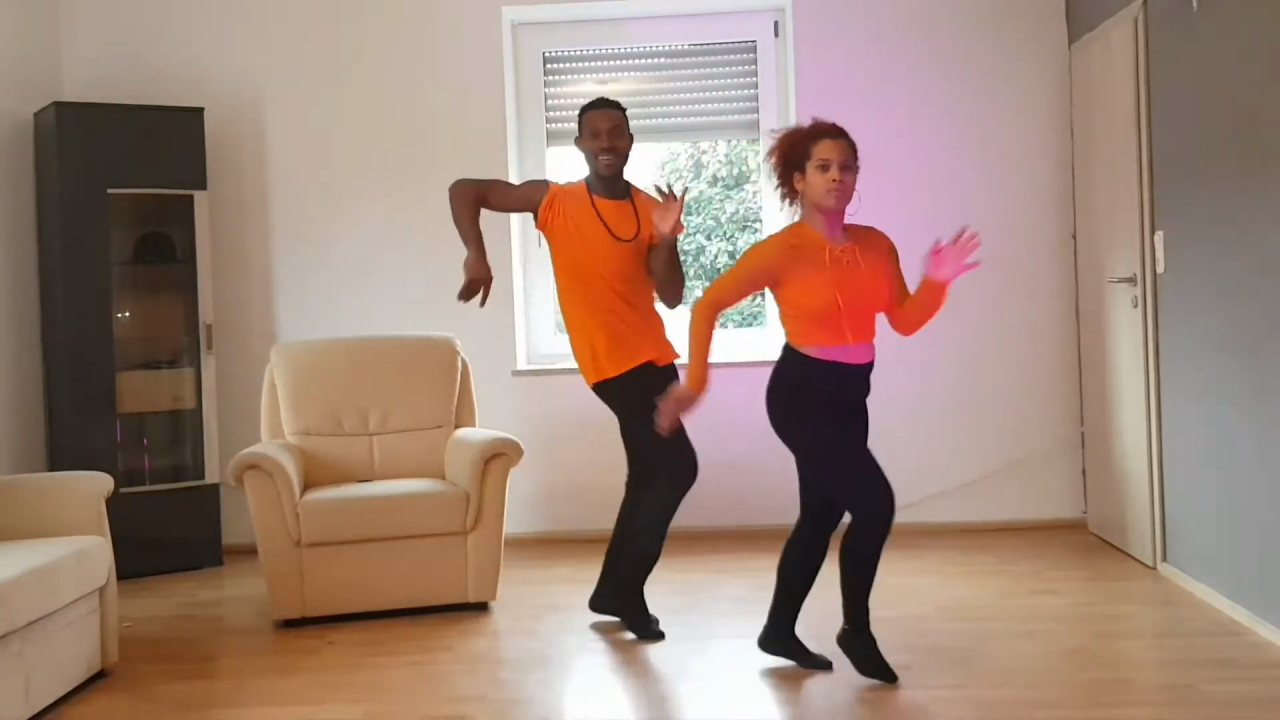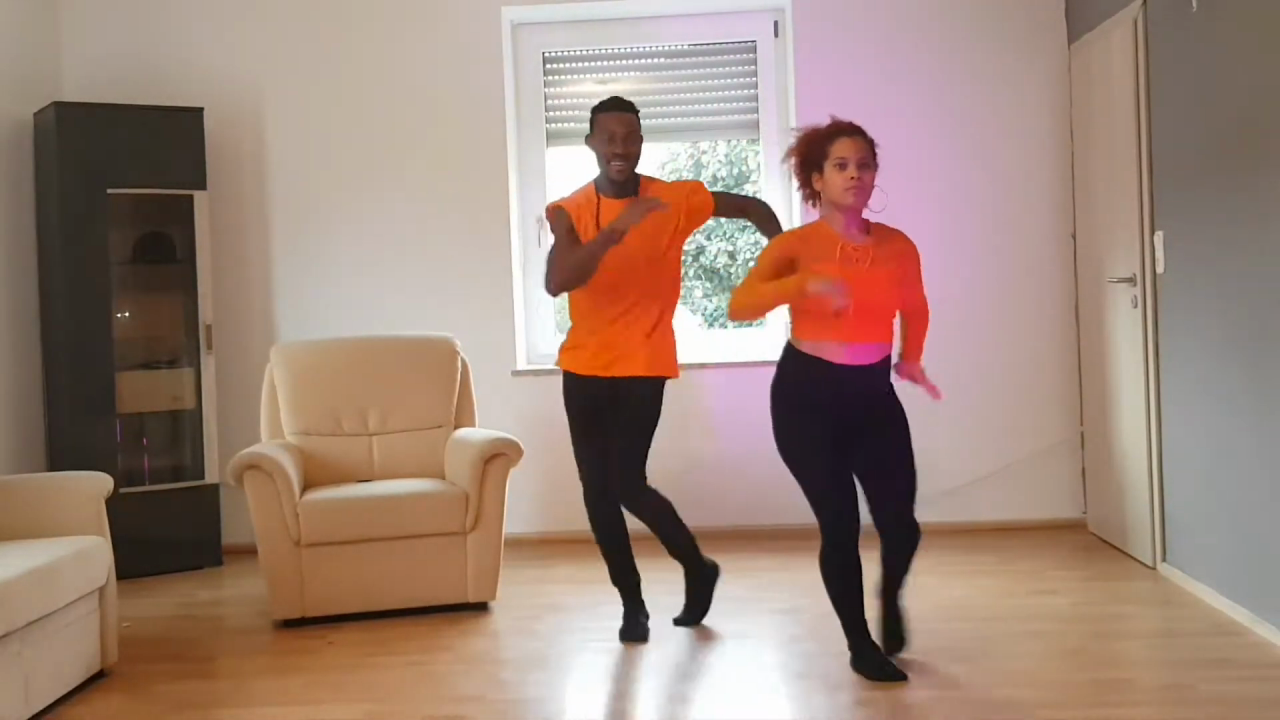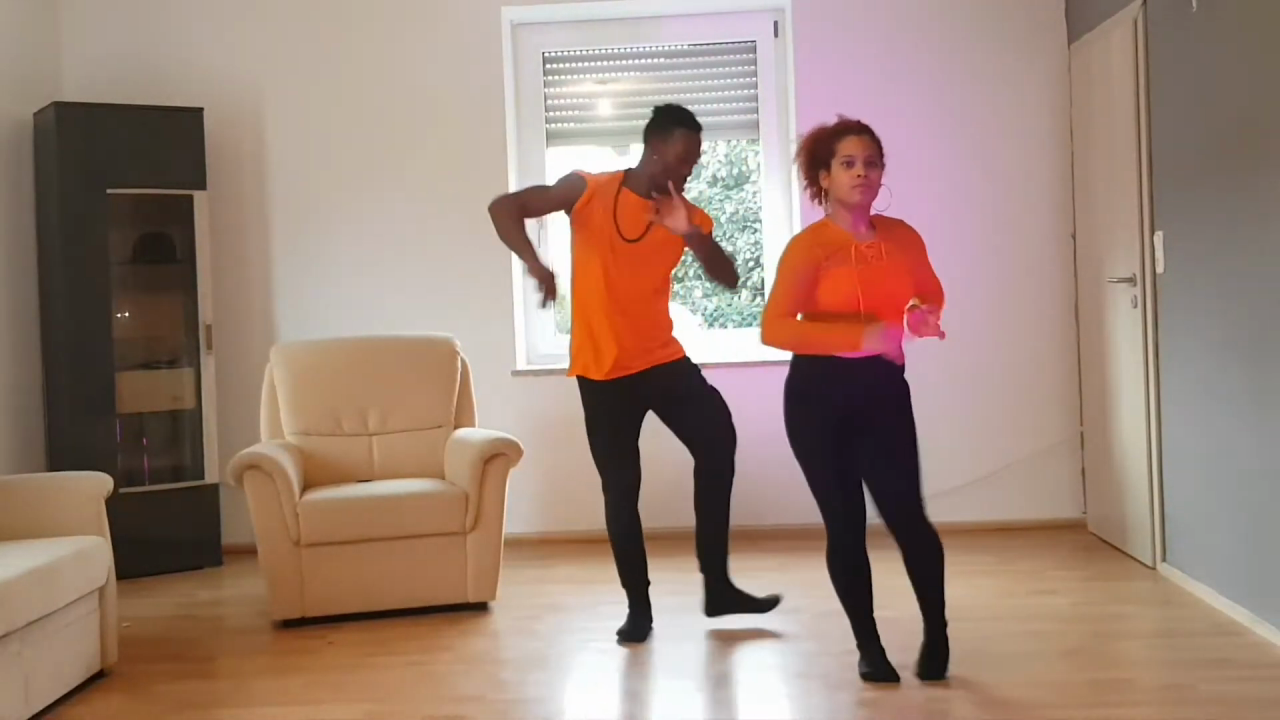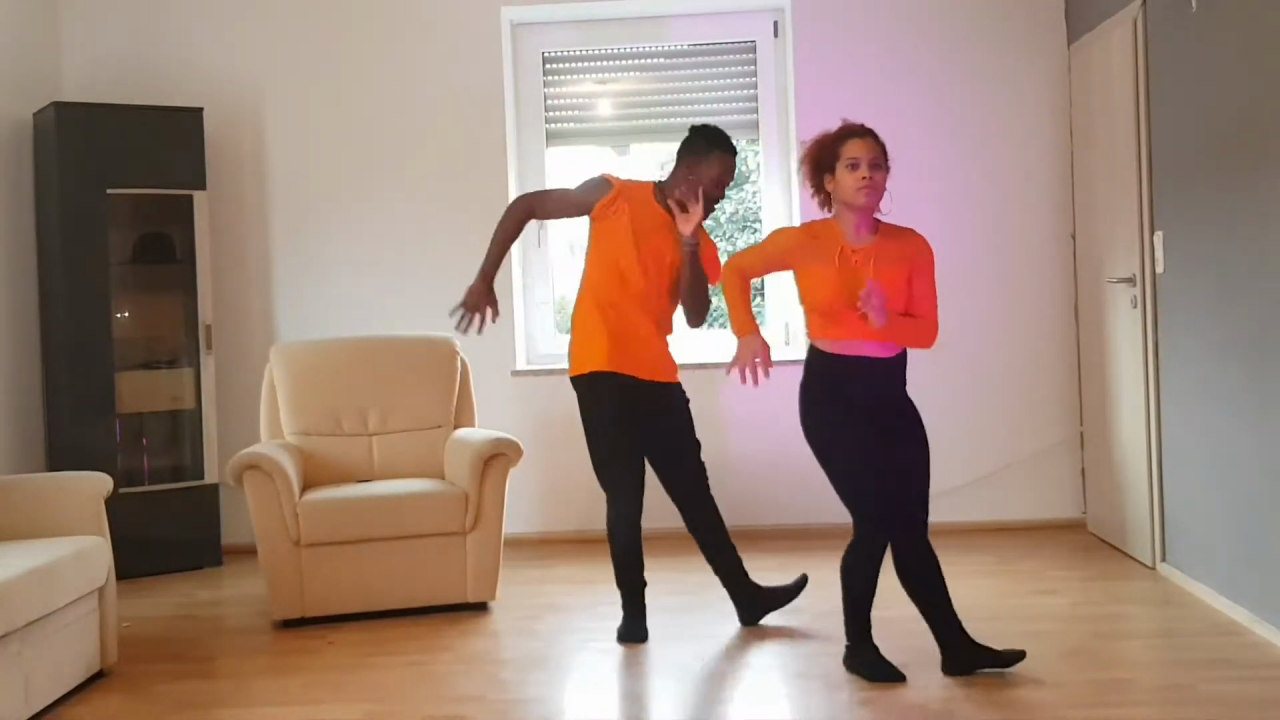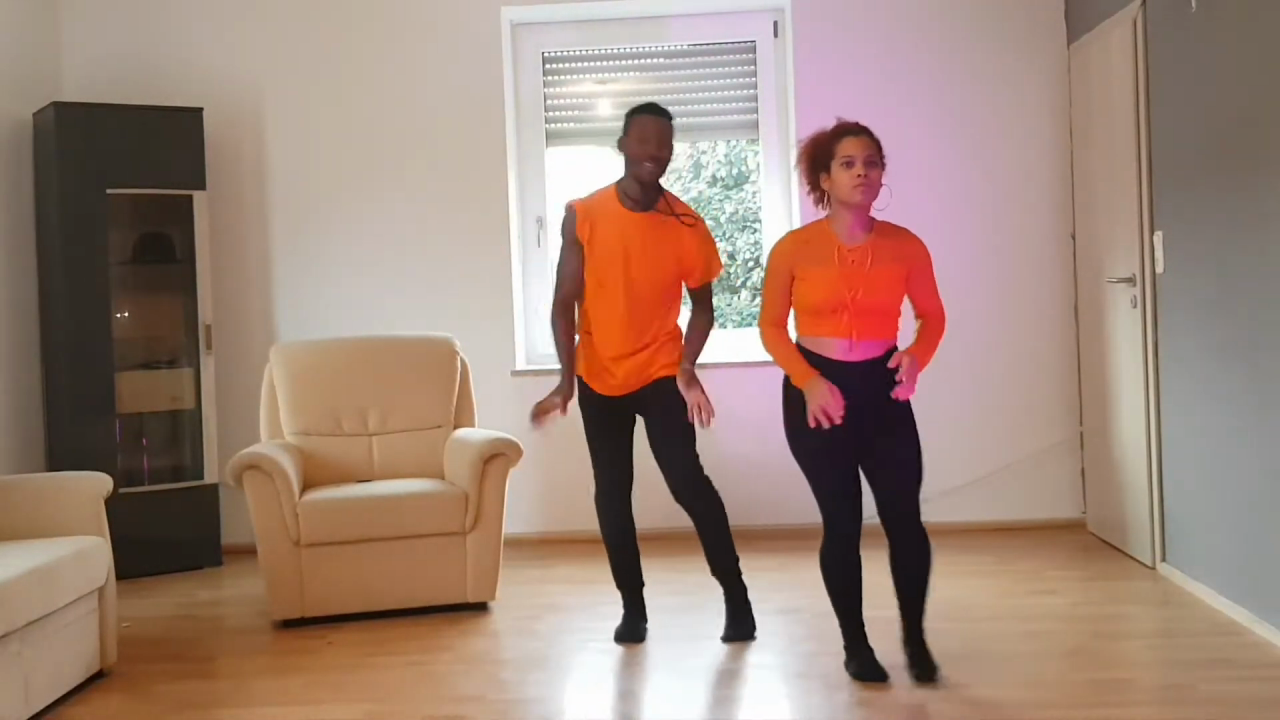
dt=0.2s
person 1, frame 1
left shoulder: (877, 244)
right shoulder: (784, 252)
left elbow: (907, 321)
right elbow: (707, 307)
left wrist: (939, 280)
right wrist: (693, 382)
left hip: (850, 395)
right hip: (802, 395)
left knee: (820, 520)
right knee: (875, 504)
left ankle: (778, 629)
right ankle: (854, 631)
person 1, frame 2
left shoulder: (897, 247)
right shoulder: (797, 244)
left elbow: (916, 310)
right elbow: (741, 307)
left wrist: (911, 357)
right wrist: (801, 288)
left hip: (872, 395)
right hip: (806, 396)
left knee: (901, 525)
right knee: (841, 526)
left ankle: (890, 609)
right ankle: (859, 643)
person 1, frame 3
left shoulder: (903, 237)
right shoulder: (807, 247)
left elbow: (931, 296)
right elbow: (777, 330)
left wrist: (925, 315)
right wrist: (865, 333)
left hip: (883, 390)
right hip: (819, 394)
left knee: (906, 515)
right knee: (845, 524)
left ankle: (936, 630)
right ankle: (869, 647)
person 1, frame 4
left shoulder: (911, 247)
right shoulder: (800, 242)
left elbow: (925, 331)
right elbow: (735, 271)
left wrist: (889, 317)
right wrist: (748, 337)
left hip: (889, 394)
right hip: (830, 392)
left knee: (909, 527)
right knee: (877, 522)
left ankle: (956, 647)
right ankle: (859, 647)
person 1, frame 5
left shoulder: (901, 244)
right shoulder: (794, 247)
left elbow: (934, 316)
right elbow: (771, 327)
left wrist: (915, 358)
right wrist: (810, 382)
left hip: (883, 393)
right hip: (819, 396)
left knee: (904, 520)
right knee: (842, 523)
left ankle: (915, 638)
right ankle: (857, 646)
person 2, frame 1
left shoulder: (654, 210)
right shoulder: (554, 199)
left elbow: (672, 295)
right elbow: (462, 191)
left wrist: (667, 242)
right wrist: (477, 257)
left hip: (655, 359)
right hip: (612, 363)
left knee: (652, 475)
right knee: (677, 467)
left ankle: (614, 588)
right ankle: (624, 595)
person 2, frame 2
left shoulder: (679, 197)
right shoulder: (568, 211)
left elbow: (753, 207)
right elbow: (557, 282)
left wrist: (780, 240)
right wrist: (618, 229)
left hip: (643, 366)
right hip: (583, 368)
left knee: (626, 483)
right knee: (597, 488)
left ankle: (697, 568)
right ankle: (632, 602)
person 2, frame 3
left shoulder: (688, 214)
right shoulder: (587, 190)
left elbow: (728, 278)
right elbow: (503, 210)
left wrist: (691, 234)
right wrist: (534, 264)
left hip: (663, 359)
right hip: (602, 366)
left knee: (716, 446)
right knee: (621, 487)
left ankle: (718, 586)
right ankle: (638, 603)
person 2, frame 4
left shoulder: (700, 244)
right shoulder: (611, 195)
left elbow: (698, 315)
right elbow: (524, 208)
left wrist: (690, 239)
right wrist: (485, 280)
left hip: (655, 373)
right hip: (599, 370)
left knee: (689, 483)
right knee: (624, 493)
left ankle: (743, 590)
right ankle: (633, 606)
person 2, frame 5
left shoulder: (689, 228)
right shoulder: (582, 214)
left elbow: (703, 310)
right elbow: (562, 302)
left wrist: (688, 370)
right wrist: (567, 376)
left hip: (662, 371)
right hip: (600, 376)
left knee: (688, 482)
right knee: (611, 495)
left ankle: (734, 592)
right ankle: (632, 604)
